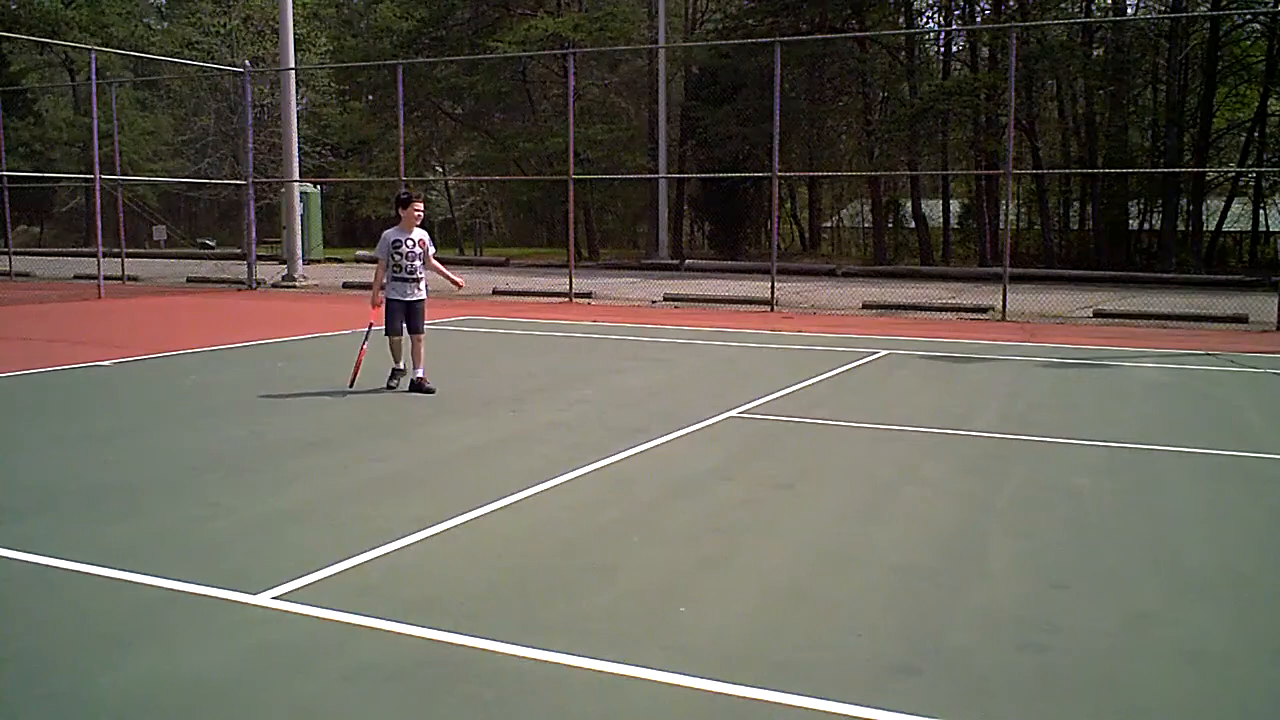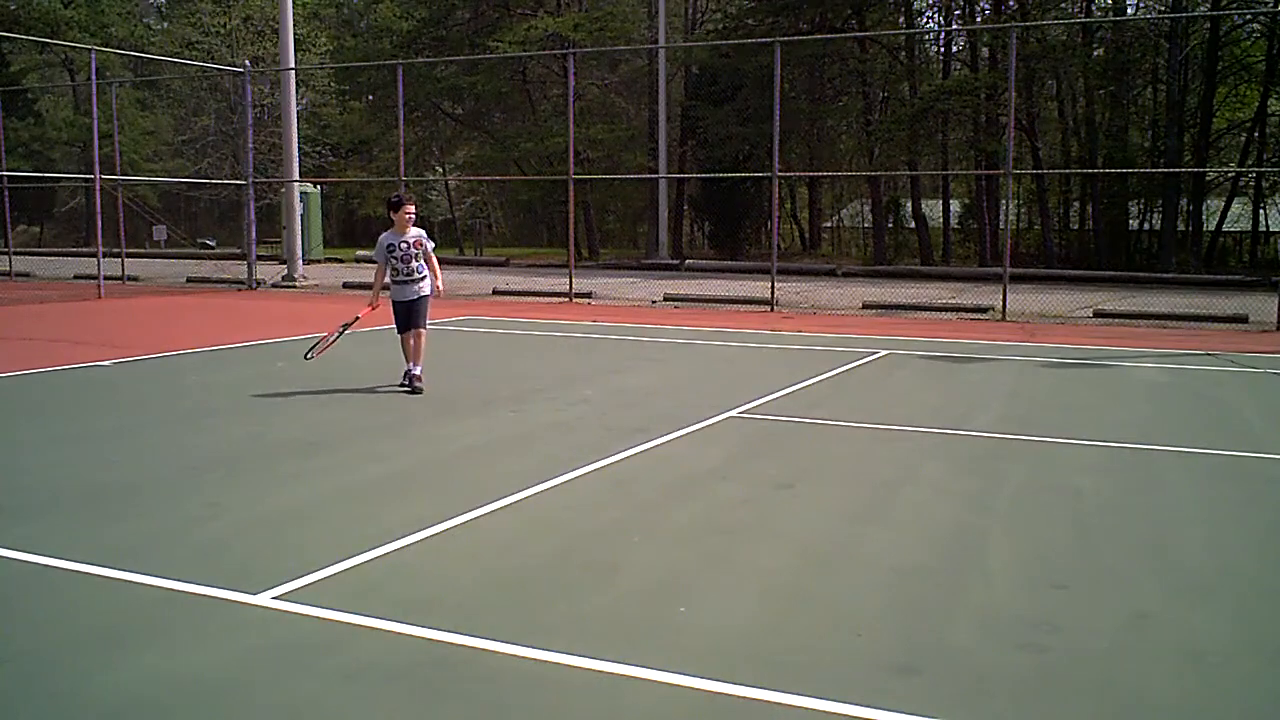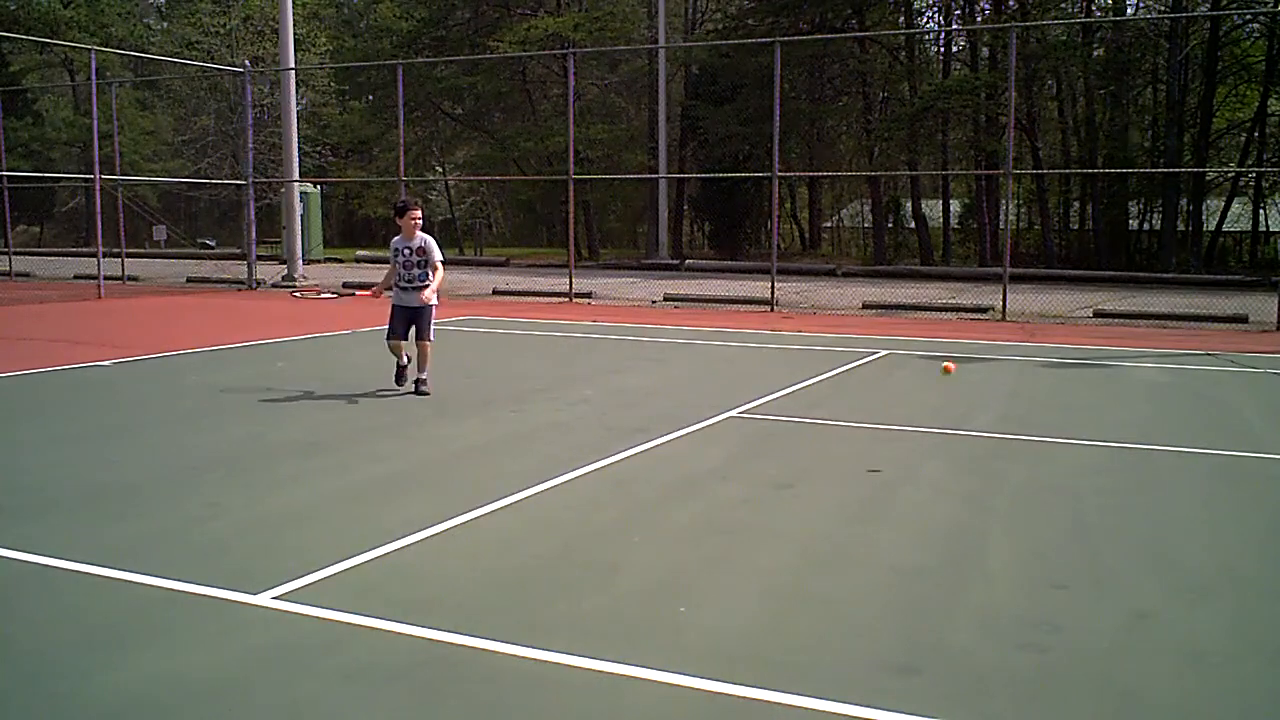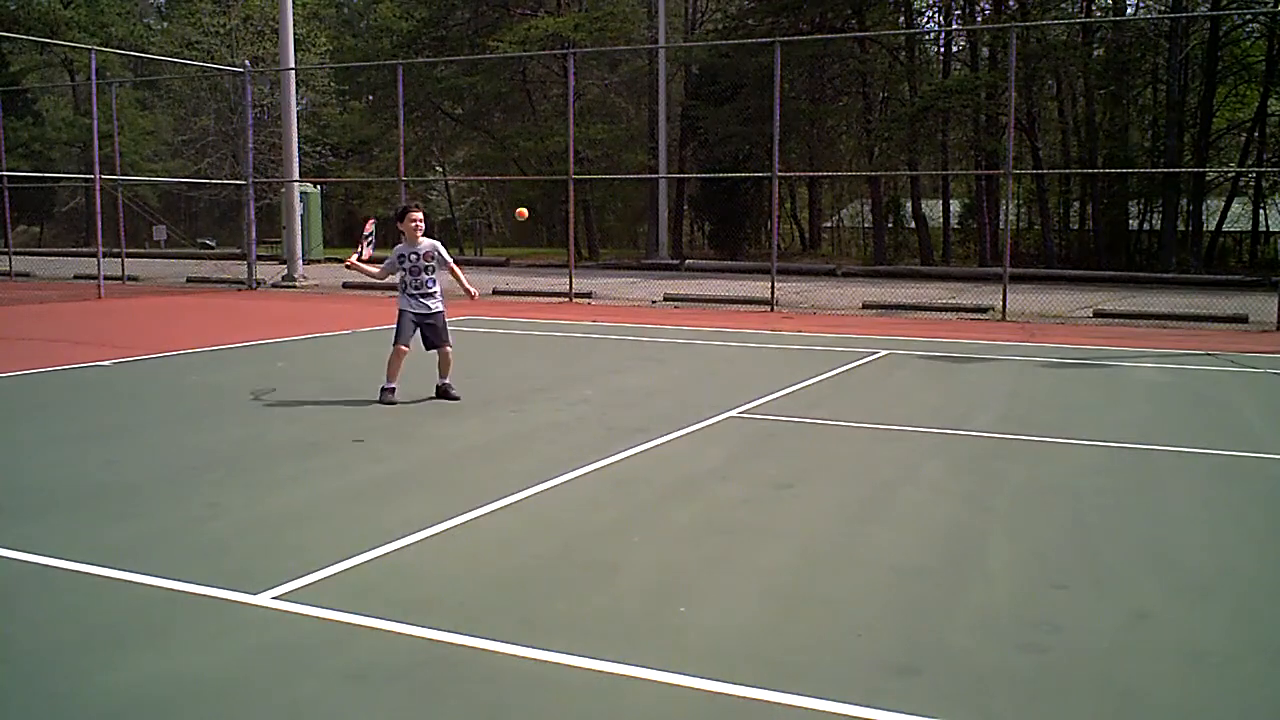
dt=0.4s
person 1, frame 1
left shoulder: (422, 235)
right shoulder: (389, 236)
left elbow: (430, 262)
right elbow: (381, 266)
left wrist: (451, 277)
right wrist: (376, 293)
left hip: (417, 294)
right hip: (395, 294)
left knee: (418, 336)
right knee: (395, 336)
left ankle: (418, 378)
right ankle: (398, 368)
person 1, frame 2
left shoulder: (420, 234)
right shoulder: (385, 240)
left elbow: (430, 257)
right elbow: (381, 269)
left wrist: (437, 279)
right wrist: (375, 295)
left hip: (420, 291)
right hip: (398, 294)
left knee: (419, 331)
right knee: (405, 333)
left ankle: (416, 375)
right ankle: (410, 369)
person 1, frame 3
left shoulder: (427, 241)
right shoulder: (396, 243)
left elbow: (439, 269)
left wrist: (432, 289)
right wrist: (381, 287)
left hip: (424, 301)
right hip: (401, 300)
left knee: (423, 342)
right knee: (393, 341)
left ankle: (422, 378)
right ankle: (402, 361)
person 1, frame 4
left shoulder: (434, 246)
right shoulder: (398, 251)
left elbow: (452, 268)
right elbow: (382, 273)
left wrist: (466, 286)
right wrist: (357, 265)
left hip: (433, 307)
right hip: (408, 307)
left knee: (445, 350)
right knee: (400, 348)
left ankle: (443, 384)
right ankle: (388, 387)
